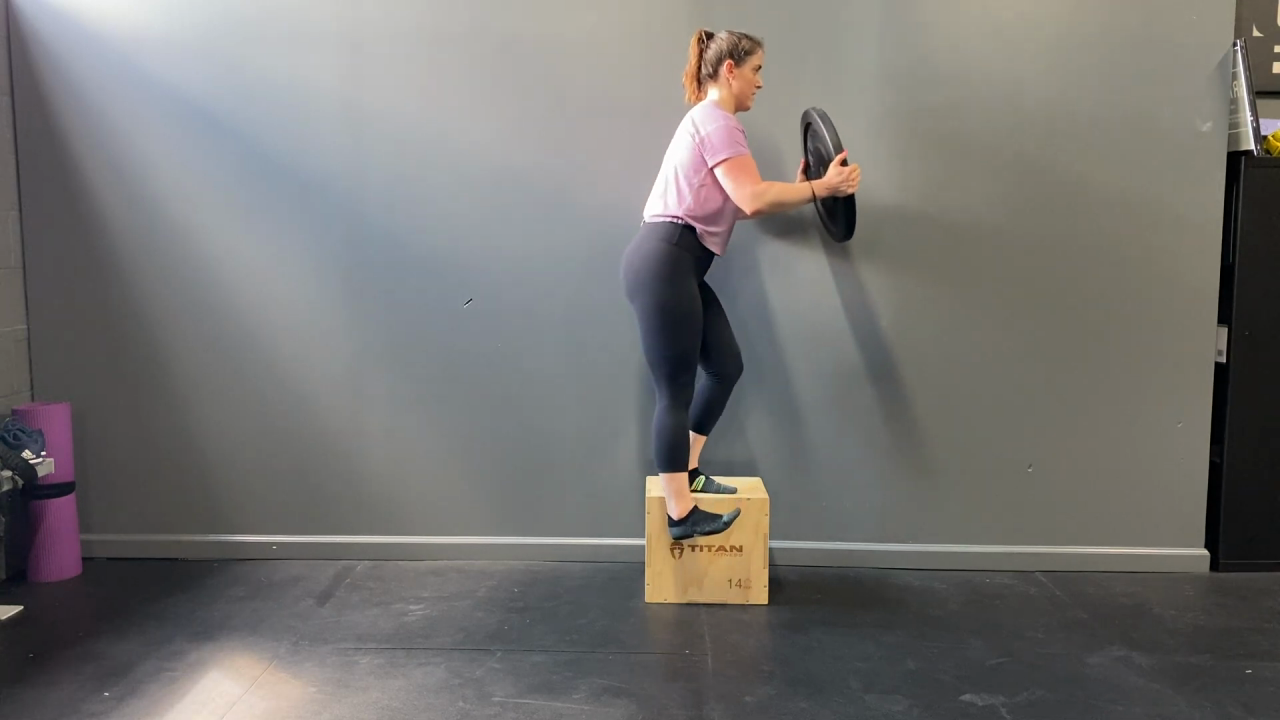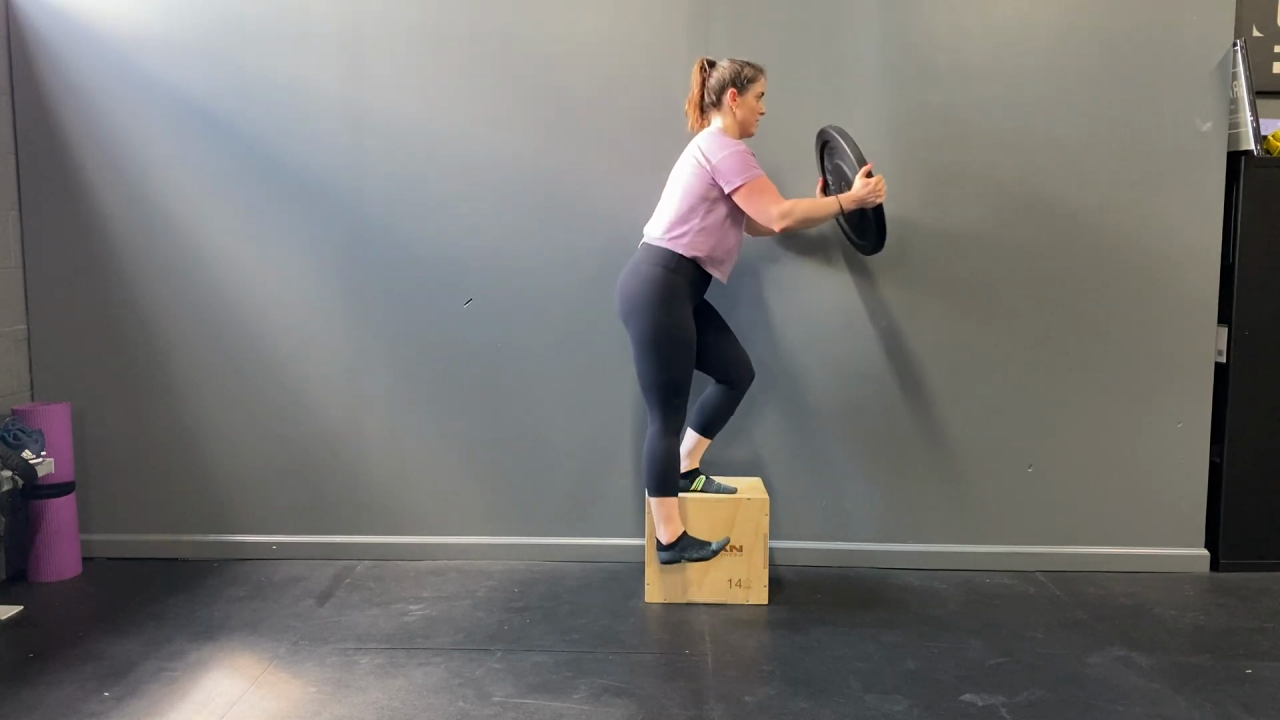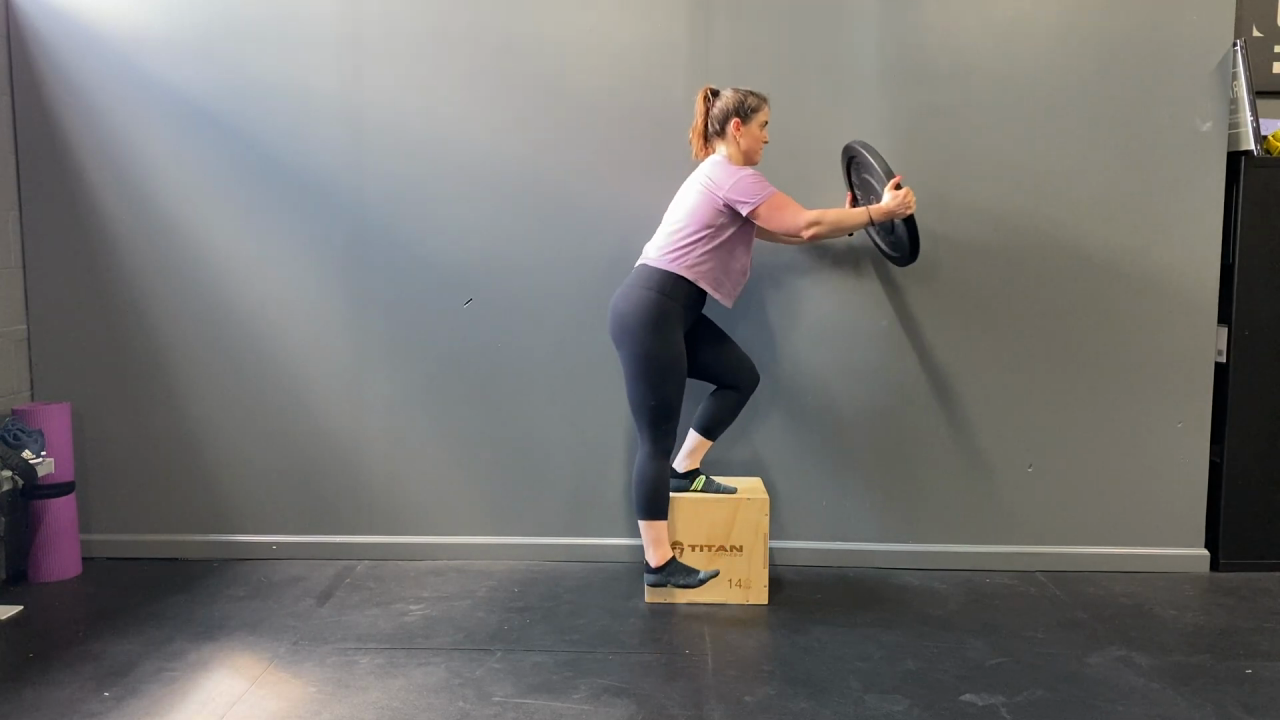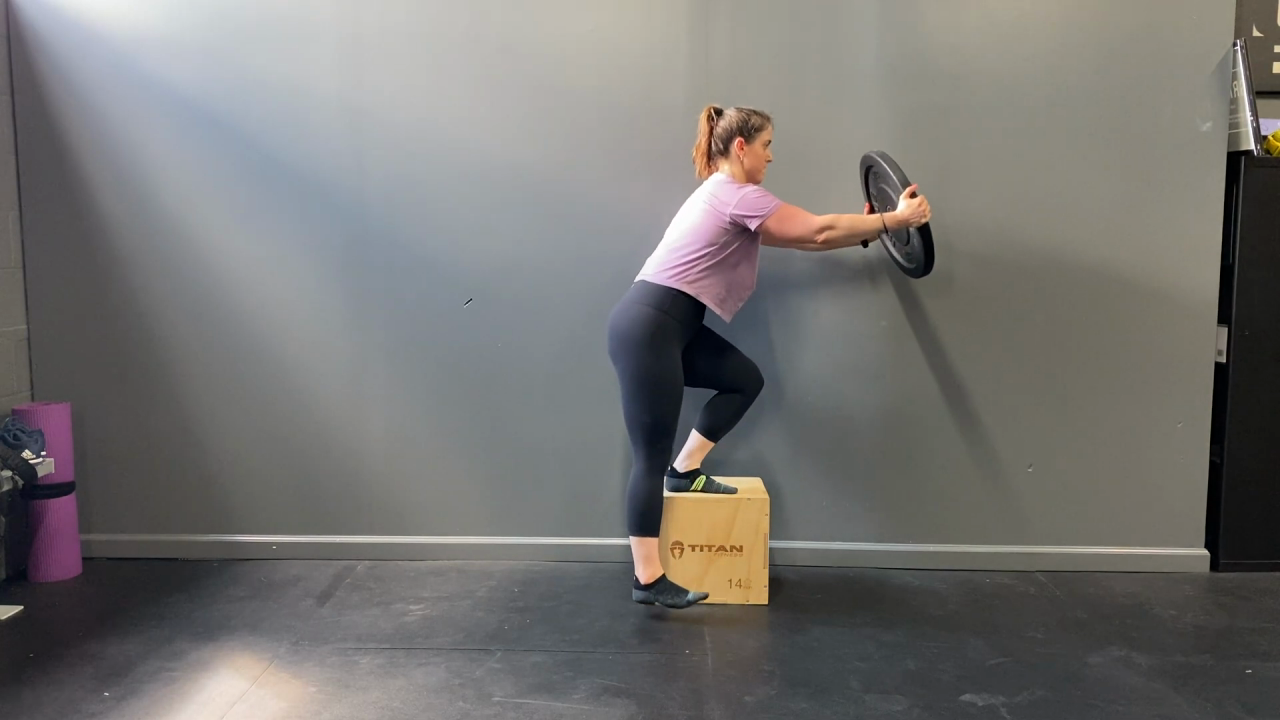
dt=0.3s
person 1, frame 1
left shoulder: (708, 121)
right shoulder: (716, 122)
left elbow: (741, 203)
right elbow: (753, 199)
left wrist: (800, 188)
right wrist: (823, 187)
left hip: (675, 265)
right hip: (662, 265)
left knee: (725, 366)
right knee: (676, 393)
left ankle: (687, 471)
right ankle: (681, 513)
person 1, frame 2
left shoulder: (713, 148)
right shoulder: (725, 151)
left elbow: (757, 223)
right elbow: (778, 217)
left wrist: (819, 205)
right wrist: (849, 200)
left hip: (671, 287)
right hip: (657, 289)
left knee: (736, 372)
right knee: (667, 417)
left ankle: (685, 471)
right ankle: (671, 538)
person 1, frame 3
left shoulder: (719, 176)
right shoulder: (733, 178)
left elbow: (784, 231)
right elbow: (804, 226)
left wrist: (847, 222)
right wrist: (879, 212)
left hip: (664, 310)
right hip: (649, 312)
left knee: (741, 377)
right knee: (656, 440)
left ankle: (684, 471)
right ankle: (659, 562)
person 1, frame 4
left shoulder: (722, 195)
right shoulder: (738, 196)
left elbow: (799, 239)
right elbow: (817, 230)
left wrist: (863, 233)
right wrist: (895, 220)
left hip: (663, 323)
right hip: (647, 328)
left knee: (745, 379)
right knee: (651, 457)
left ankle: (685, 470)
right ankle: (649, 579)
